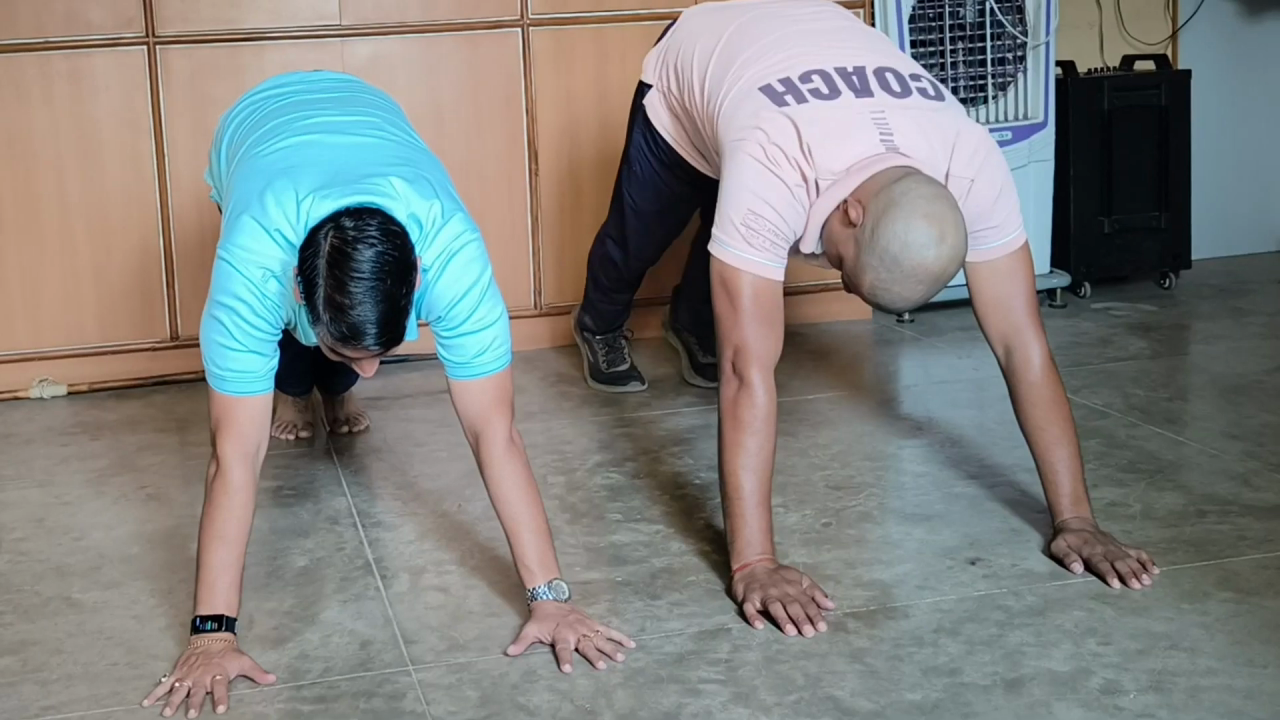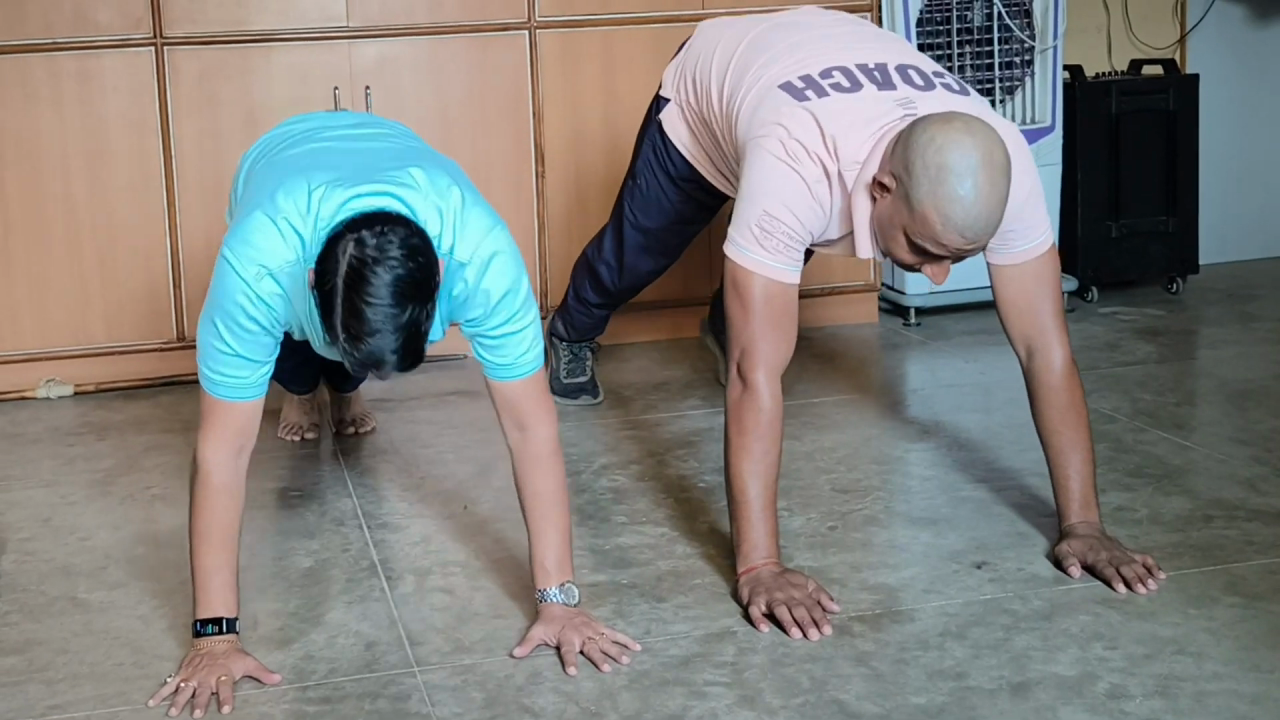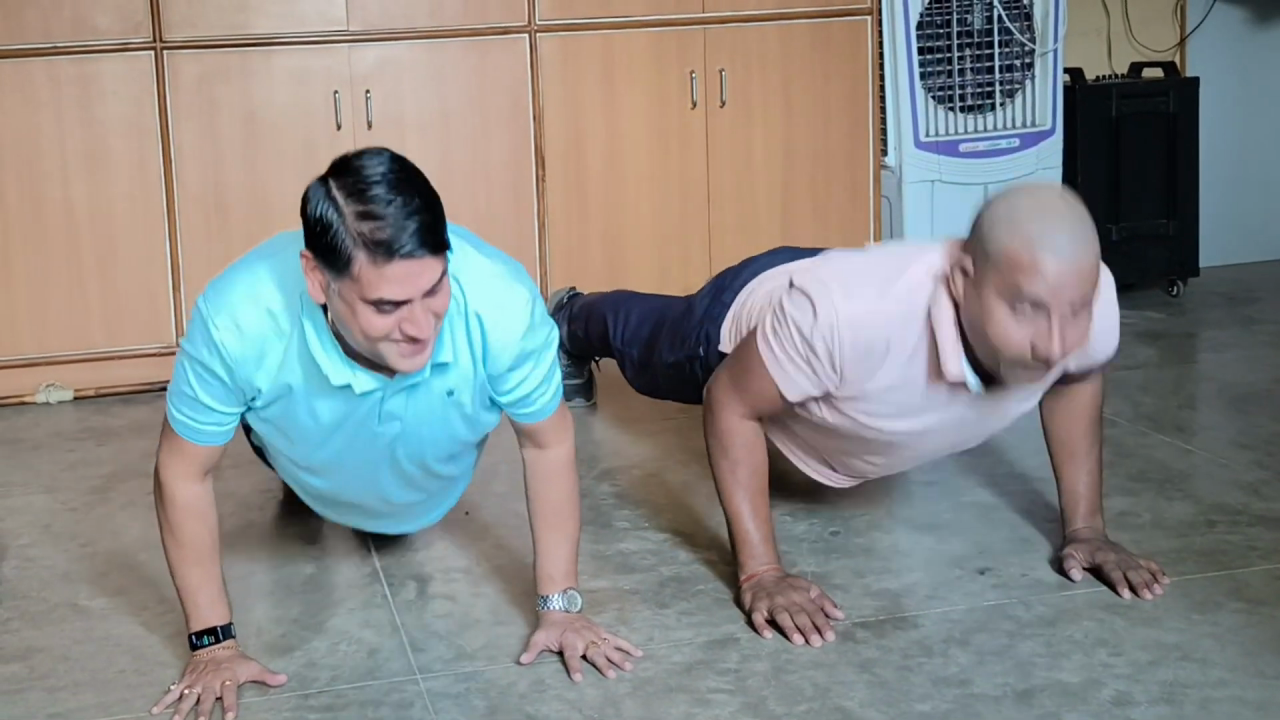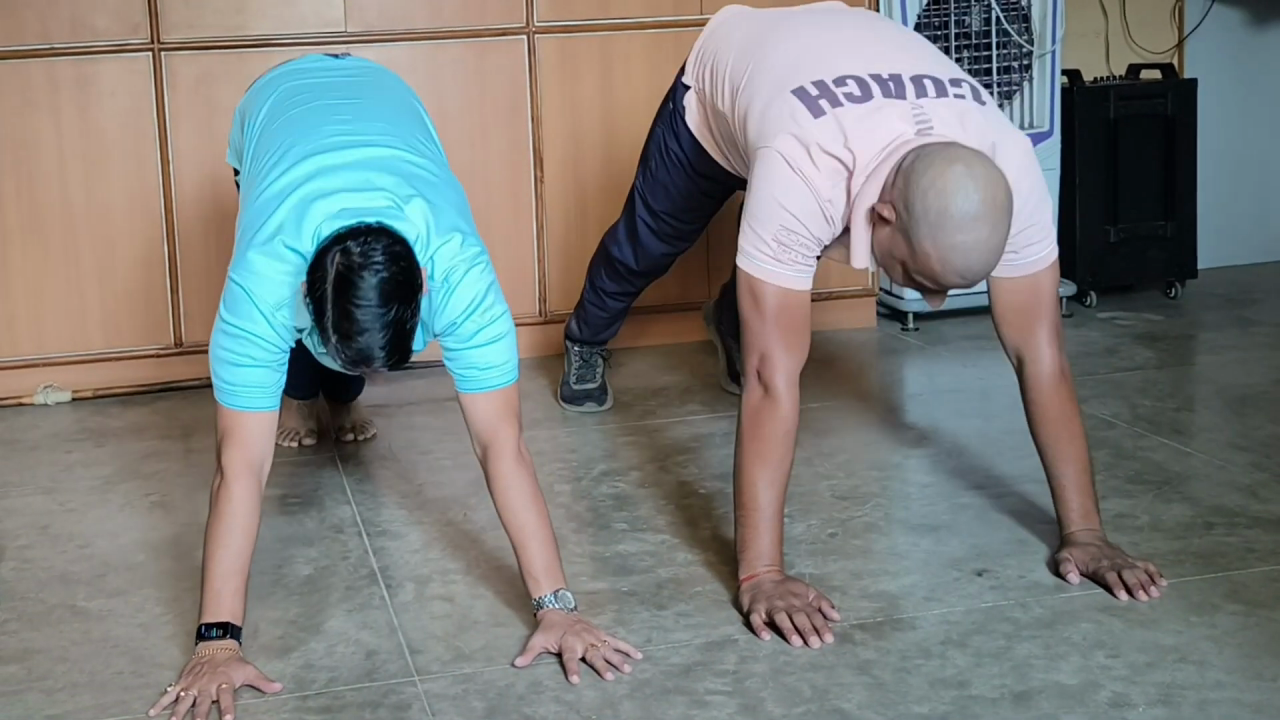
dt=1s
person 1, frame 1
left shoulder: (972, 165)
right shoulder: (774, 171)
left elbow: (1022, 344)
right elbow: (750, 371)
left wrist: (1075, 519)
right wrist: (754, 564)
left knee: (725, 249)
right knee: (638, 237)
left ankle: (692, 323)
right ankle: (602, 327)
person 1, frame 2
left shoulder: (1001, 161)
right shoulder: (796, 165)
left elbow: (1045, 346)
right elbow: (758, 374)
left wrist: (1082, 524)
right wrist: (758, 565)
left knee: (774, 268)
right knee: (633, 255)
left ankle: (726, 324)
right ankle: (571, 334)
person 1, frame 3
left shoulder: (1088, 301)
right shoulder: (840, 311)
left elbow: (1077, 384)
right elbow: (728, 405)
left wrist: (1085, 529)
right wrist: (759, 571)
right knee: (648, 350)
right ankle: (575, 318)
person 1, frame 4
left shoulder: (1006, 165)
right shoulder: (805, 174)
left elbow: (1037, 353)
right elbow: (773, 379)
left wrist: (1083, 533)
right wrist: (760, 574)
left knee: (771, 269)
right knee: (646, 245)
left ankle: (731, 326)
right ankle: (586, 341)
person 2, frame 1
left shoulder: (453, 255)
right shoulder: (254, 264)
left elbow: (493, 431)
right elbow: (237, 454)
left wrist: (549, 596)
right wrist: (213, 631)
left knee: (341, 365)
right knee: (289, 359)
left ankle: (333, 390)
right ankle: (291, 388)
person 2, frame 2
left shoulder: (478, 251)
right shoulder: (261, 258)
left elbow: (530, 422)
right elbow: (221, 450)
left wrist: (558, 597)
right wrist: (215, 632)
left knee: (349, 370)
right knee: (299, 364)
left ankle: (343, 388)
right ankle: (299, 388)
person 2, frame 3
left shoulder: (500, 299)
right shoulder: (237, 318)
left elbow: (548, 444)
right elbow: (182, 477)
left wrist: (560, 602)
right wrist: (212, 639)
person 2, frame 4
left shoulder: (456, 270)
right shoulder: (267, 279)
left elbow: (501, 445)
right elbow: (242, 468)
left wrist: (556, 605)
right wrist: (217, 642)
left ankle: (342, 400)
right ankle: (300, 397)
